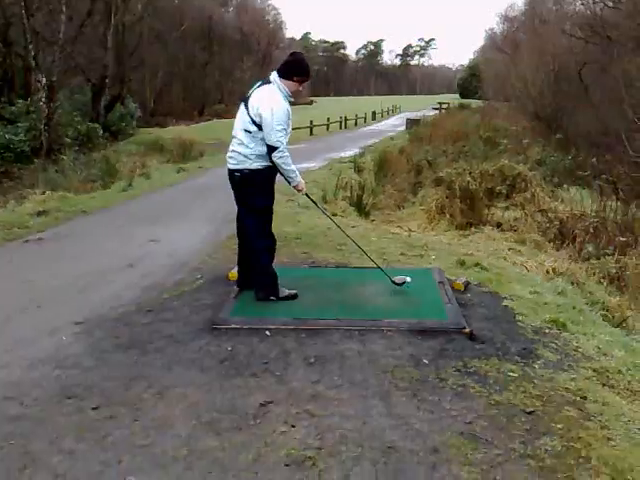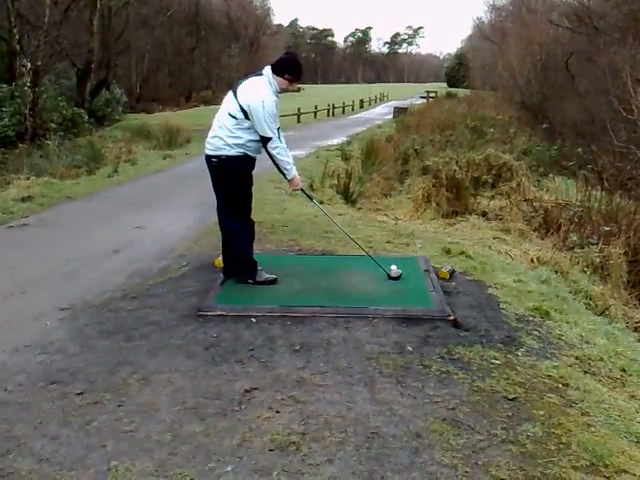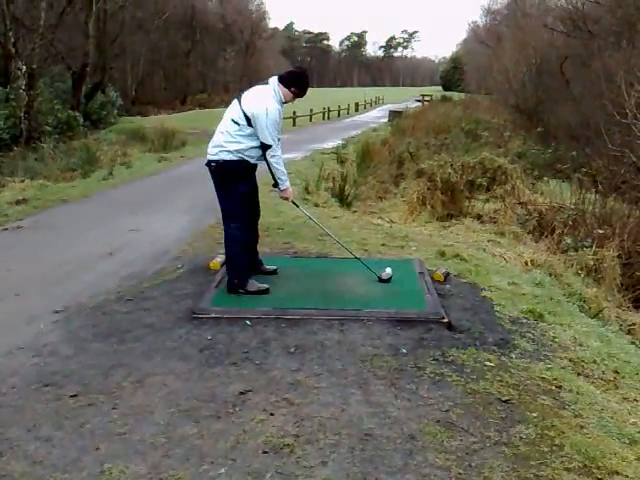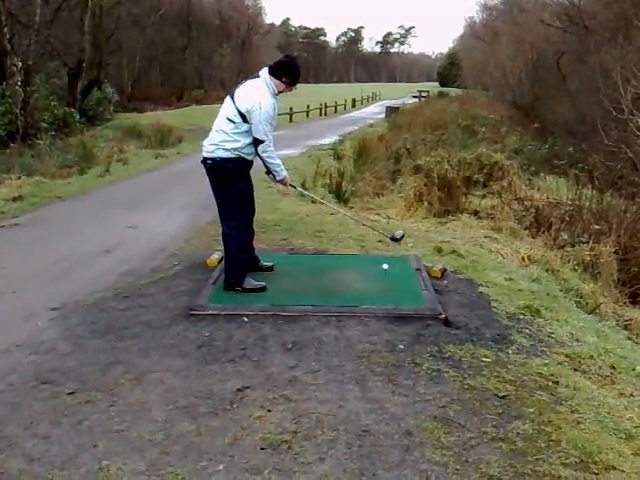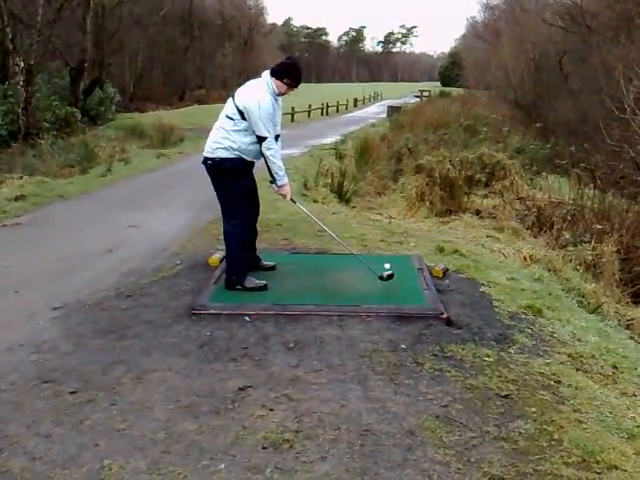
dt=1s
person 1, frame 1
left shoulder: (263, 88)
right shoulder: (276, 103)
right elbow: (276, 149)
right wrist: (294, 178)
left hip: (240, 166)
right hip: (254, 171)
left knee: (248, 226)
right knee: (260, 230)
left ankle: (246, 278)
right ankle: (267, 288)
person 1, frame 2
left shoulder: (258, 83)
right shoulder: (263, 95)
left elbow: (274, 133)
right elbow: (270, 141)
left wrist: (291, 165)
right wrist: (290, 173)
left hip: (224, 154)
right hip: (229, 157)
left knee: (232, 213)
right knee: (239, 215)
left ankle: (233, 266)
right ankle: (246, 271)
person 1, frame 3
left shoulder: (265, 92)
right shoulder: (268, 105)
left elbow: (271, 145)
right elbow: (270, 149)
left wrist: (280, 180)
right wrist: (283, 184)
left hip: (236, 160)
right hip: (229, 162)
left knee: (249, 215)
right knee: (238, 220)
left ankle: (251, 262)
right ankle: (238, 280)
person 1, frame 4
left shoulder: (256, 85)
right shoulder: (262, 99)
left elbow: (260, 139)
right elbow: (263, 144)
left wrist: (274, 169)
right wrist: (280, 173)
left hip: (228, 157)
right hip: (225, 160)
left knee: (244, 213)
right knee: (235, 218)
left ankle: (248, 260)
right ankle: (235, 278)
person 1, frame 5
left shoulder: (270, 95)
right shoulder: (260, 98)
left elbow: (274, 138)
right elbow: (266, 143)
left wrist: (279, 177)
right wrist: (281, 180)
left hip: (238, 159)
right hip: (224, 159)
left knee: (250, 211)
right knee: (237, 217)
left ankle: (249, 259)
right ankle: (236, 276)
